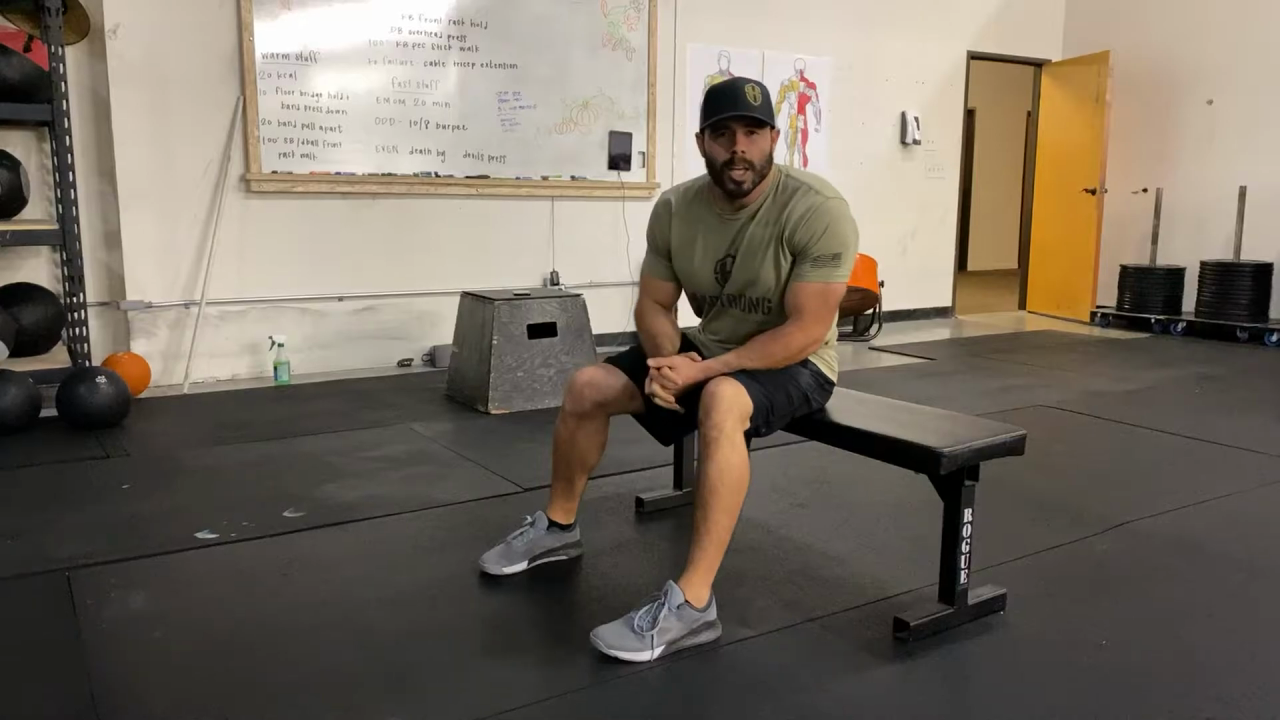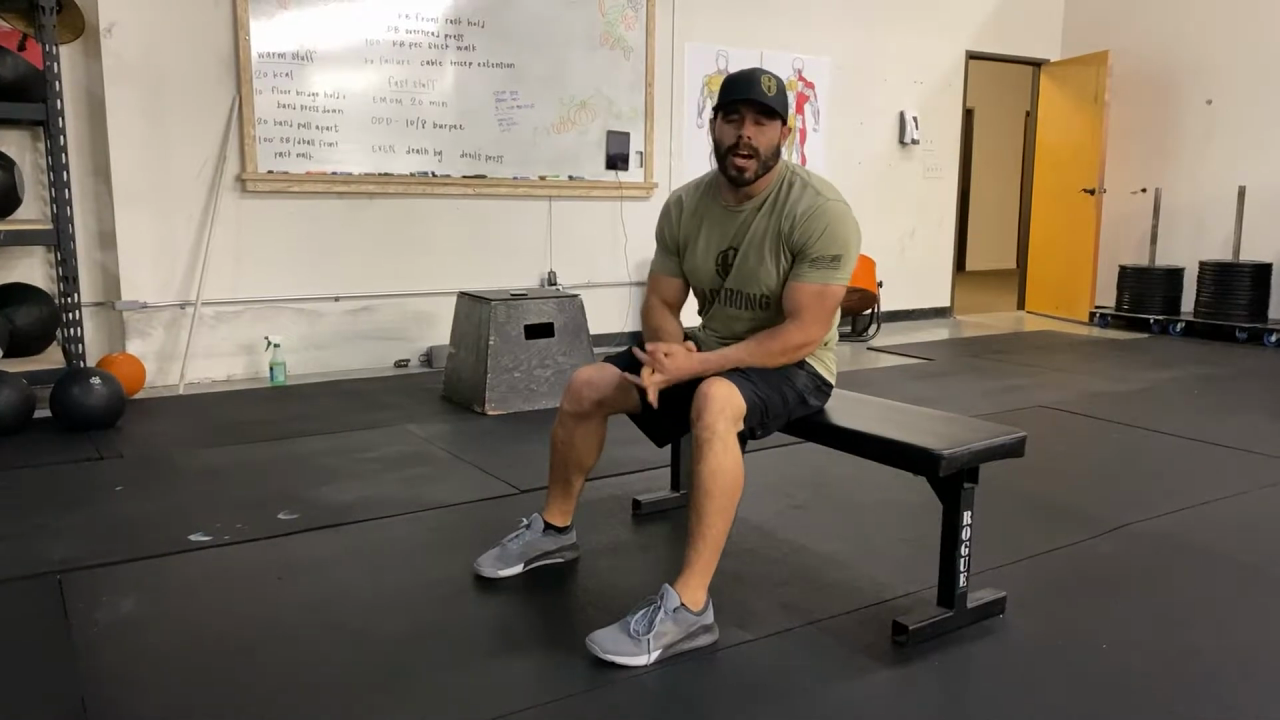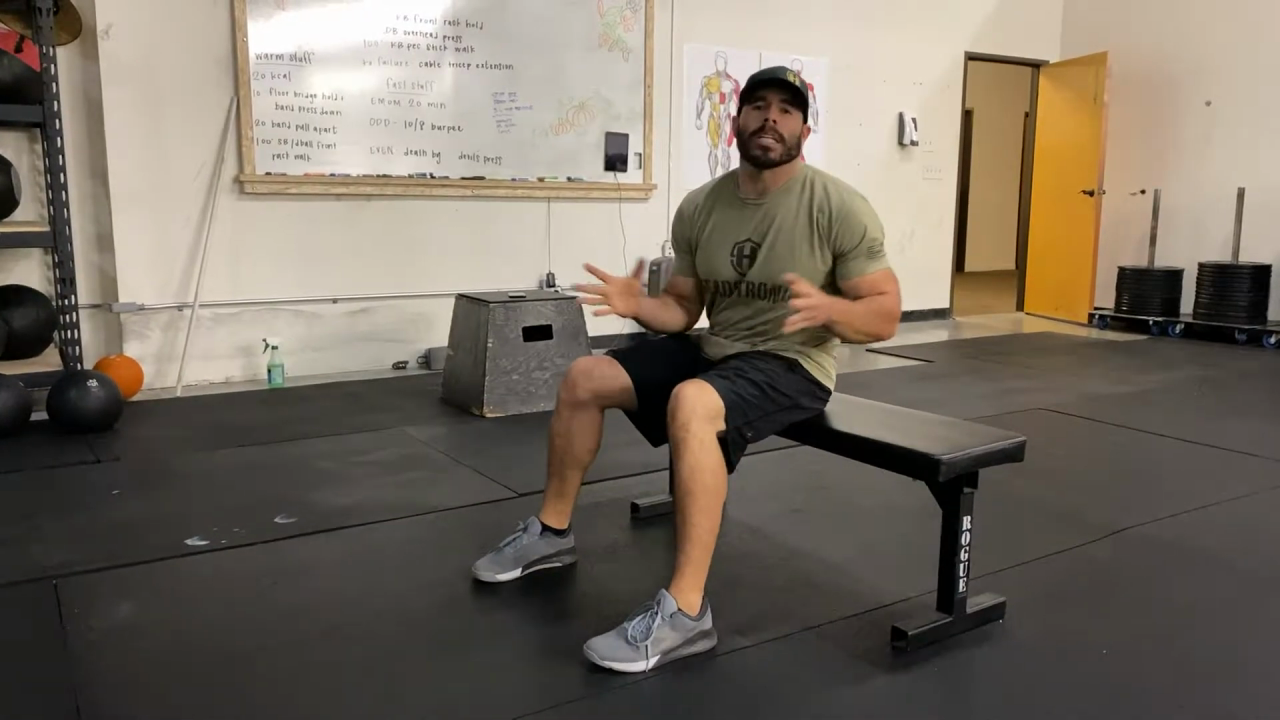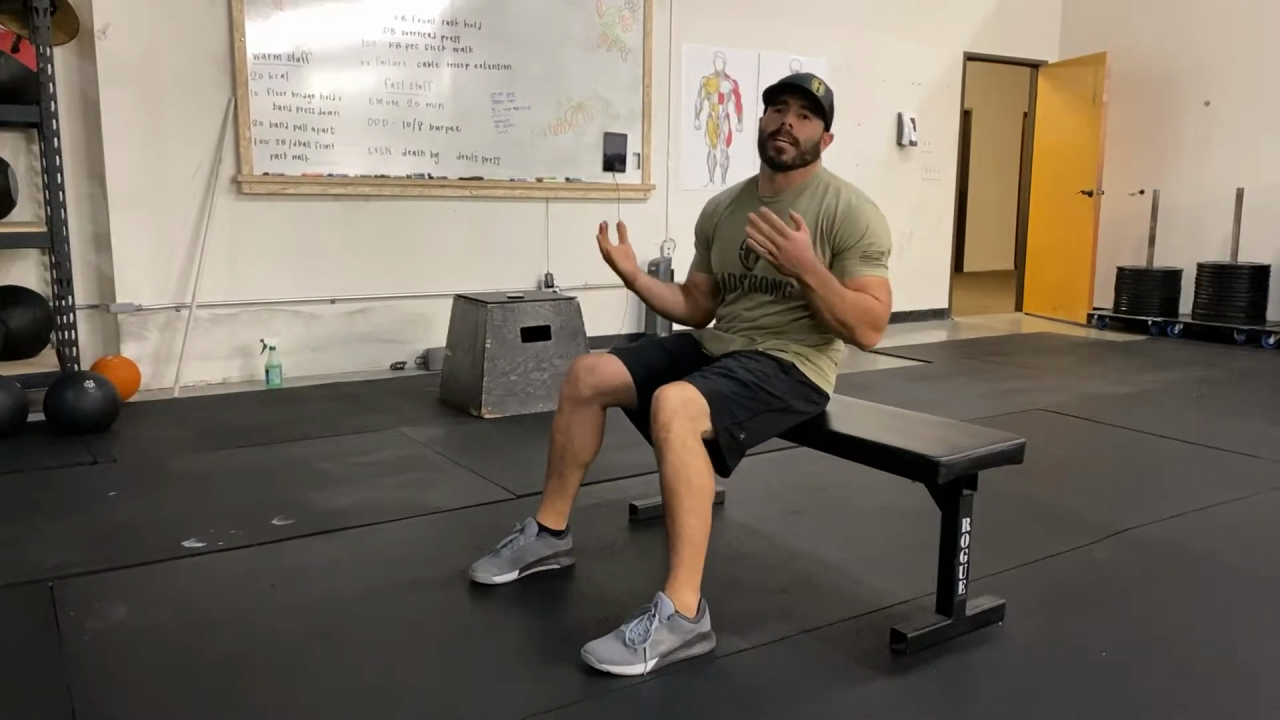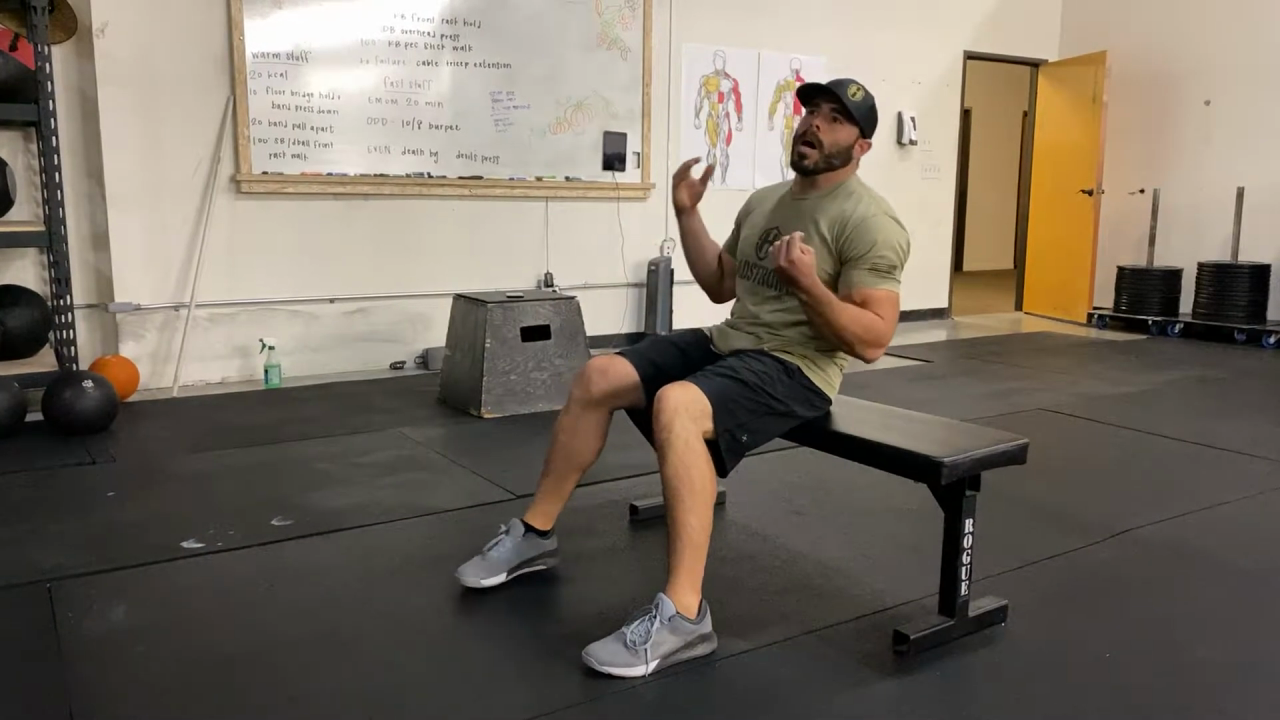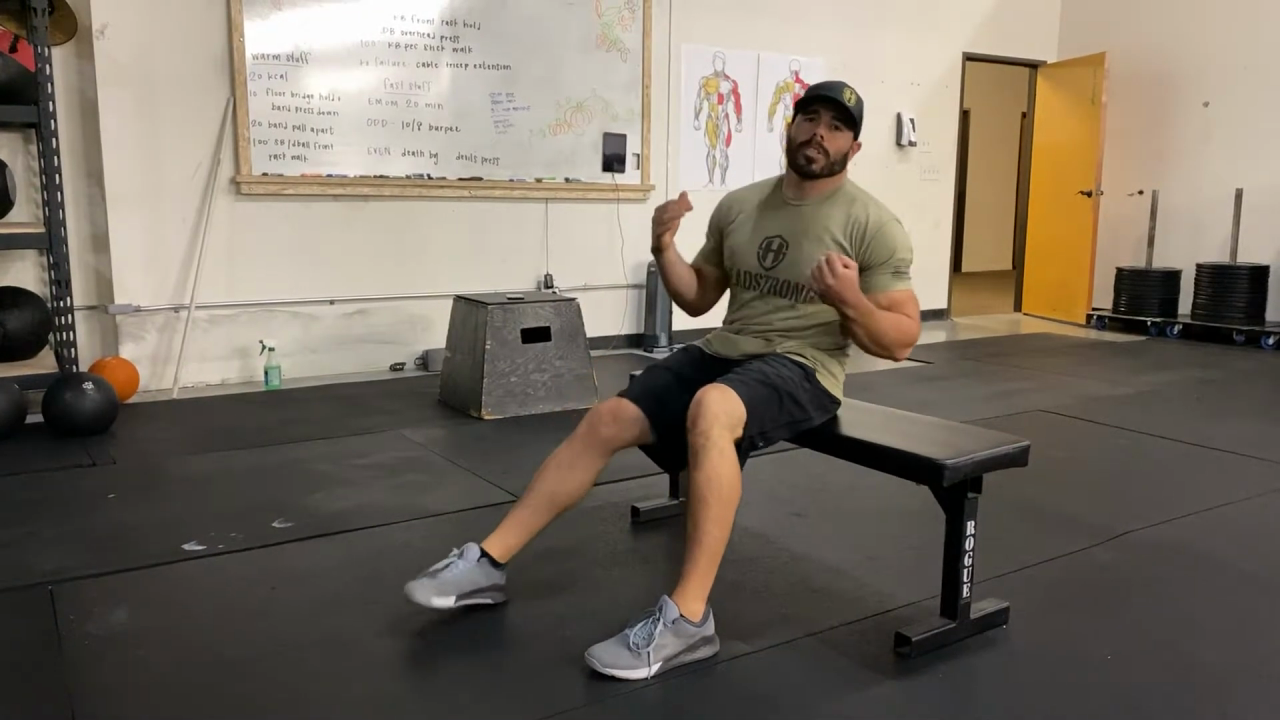
dt=0.5s
person 1, frame 1
left shoulder: (817, 211)
right shoulder: (674, 208)
left elbow: (805, 332)
right elbow: (653, 303)
left wrist: (701, 371)
right wrist: (668, 359)
left hip: (793, 363)
right hip: (709, 347)
left knee: (720, 403)
right knee: (587, 387)
left ankle: (691, 604)
right ankle: (558, 527)
person 1, frame 2
left shoulder: (819, 211)
right shoulder: (685, 204)
left elbow: (803, 334)
right elbow: (660, 301)
left wrist: (697, 364)
right wrist: (667, 351)
left hip: (792, 364)
right hip: (711, 349)
left knee: (714, 402)
right knee: (586, 387)
left ankle: (687, 606)
right ankle: (554, 529)
person 1, frame 3
left shoulder: (839, 208)
right shoulder: (699, 207)
left elbow: (885, 319)
right elbow: (682, 310)
left wrist: (827, 309)
right wrist: (636, 302)
left hip: (790, 366)
right hip: (713, 348)
left knee: (689, 404)
right knee: (584, 378)
left ankle: (685, 612)
right ankle: (552, 532)
person 1, frame 4
left shoulder: (849, 212)
right shoulder: (723, 207)
left elbow: (868, 329)
right elbow: (696, 309)
left wrist: (806, 268)
right wrist: (634, 276)
left hip: (790, 366)
right hip: (718, 347)
left knee: (673, 407)
right knee: (586, 376)
left ankle: (682, 612)
right ankle: (550, 533)
person 1, frame 5
left shoulder: (867, 221)
right shoulder: (764, 201)
left elbow: (871, 342)
right elbow: (720, 286)
left wrist: (807, 282)
right wrist: (686, 216)
left hip: (795, 368)
right hip: (728, 341)
left knee: (676, 405)
right knee: (598, 376)
left ankle: (684, 614)
right ankle: (533, 534)
person 1, frame 6
left shoulder: (873, 225)
right shoulder: (740, 204)
left elbow: (900, 340)
right elbow: (698, 299)
left wrist: (848, 300)
right wrist: (663, 250)
left hip: (801, 369)
right hip: (725, 351)
left knee: (710, 410)
right knee: (606, 420)
left ankle: (687, 617)
right ankle: (488, 561)
